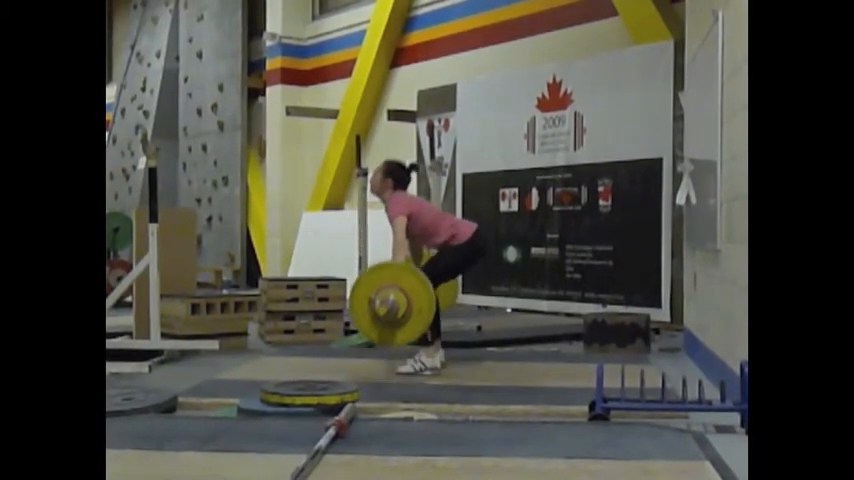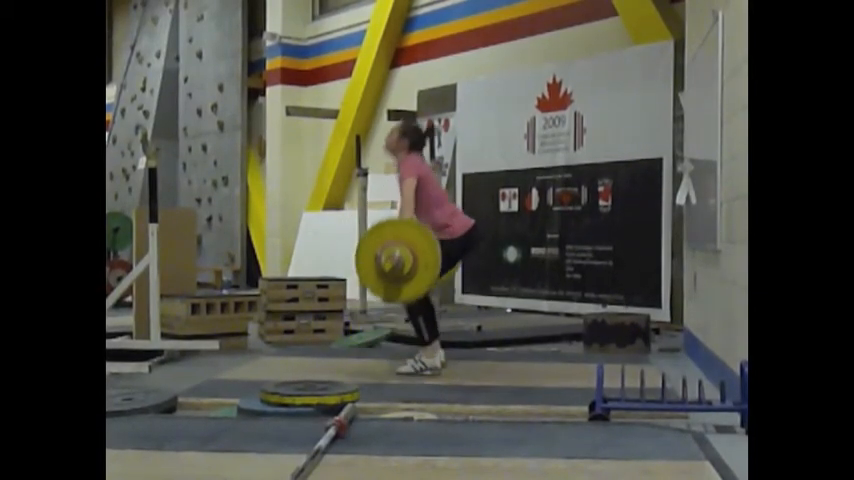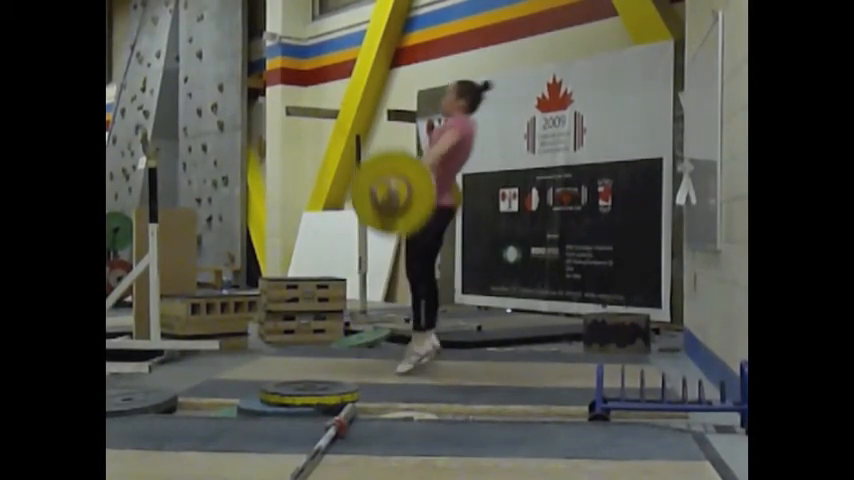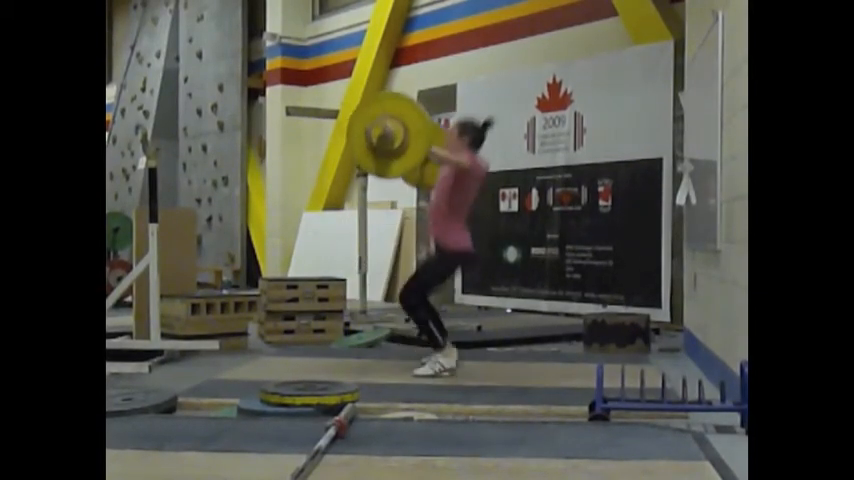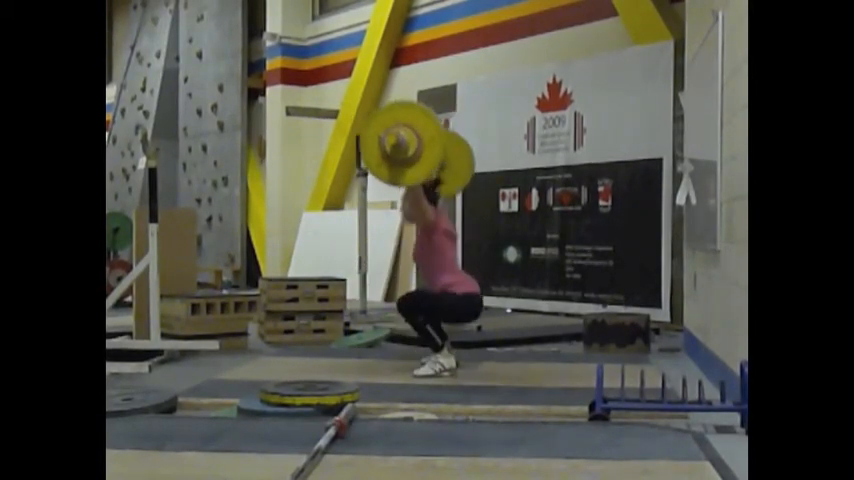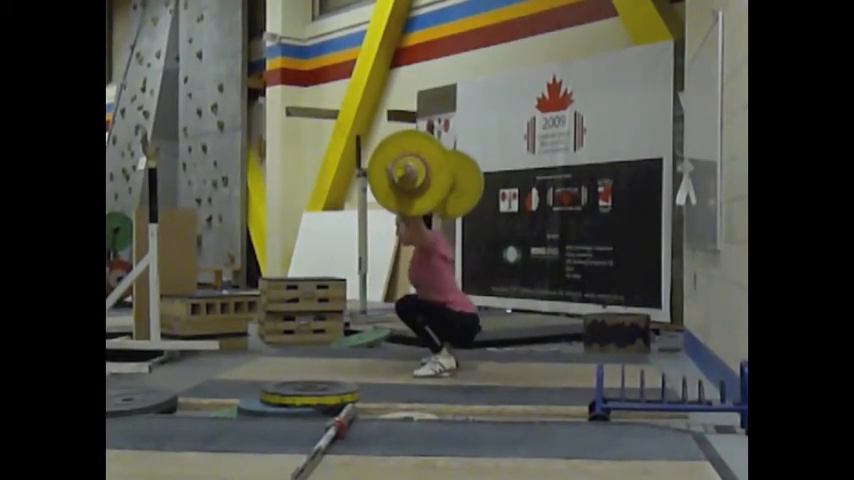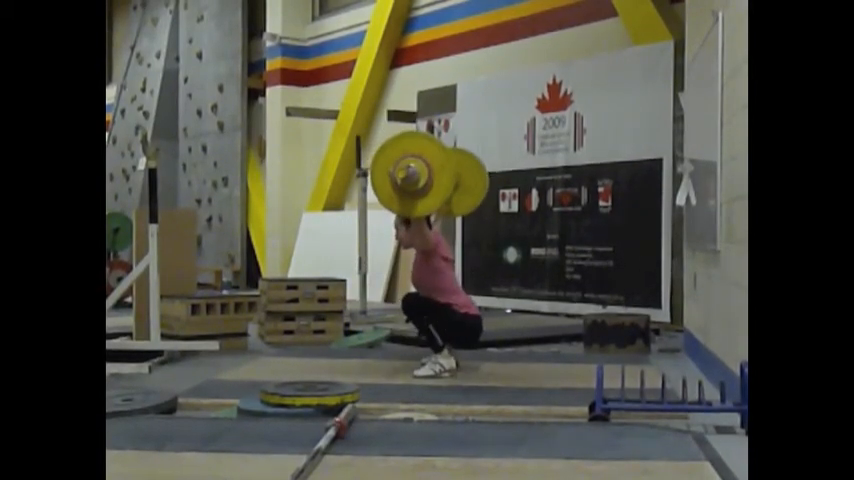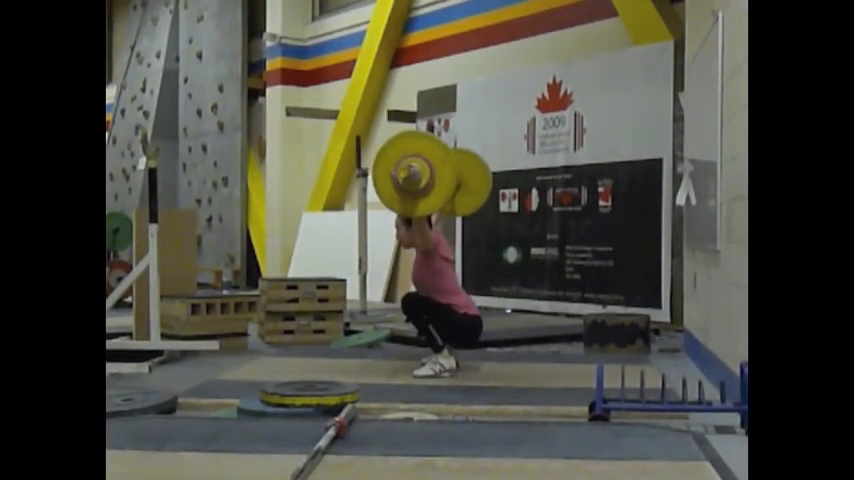
dt=0.2s
person 1, frame 1
left shoulder: (396, 203)
right shoulder: (403, 200)
left elbow: (400, 244)
right elbow: (415, 241)
left hip: (466, 242)
right hip: (468, 239)
left ankle: (430, 357)
right ankle: (433, 350)
person 1, frame 2
left shoulder: (408, 164)
right shoulder: (415, 163)
left elbow: (407, 206)
left hip: (454, 234)
right hip: (457, 231)
left ankle: (429, 357)
right ankle: (433, 351)
person 1, frame 3
left shoulder: (459, 124)
right shoulder: (459, 125)
left elbow: (438, 150)
left hip: (433, 207)
right hip: (436, 205)
left knee: (418, 271)
right knee: (422, 273)
left ankle: (422, 342)
right ankle: (426, 338)
person 1, frame 4
left shoulder: (469, 163)
right shoulder: (469, 165)
left elbow: (450, 158)
left hip: (453, 248)
right hip: (450, 245)
left knee: (410, 296)
right knee: (417, 294)
left ankle: (445, 355)
right ankle: (443, 349)
person 1, frame 5
left shoulder: (430, 222)
right shoulder: (435, 222)
left elbow: (416, 195)
left hip: (464, 299)
right hip: (465, 295)
left knee: (408, 304)
right knee: (417, 303)
left ankle: (444, 358)
right ankle: (443, 350)
person 1, frame 6
left shoulder: (429, 245)
right shoulder: (435, 239)
left elbow: (415, 218)
left hip: (461, 321)
right hip: (462, 317)
left knee: (406, 305)
left ankle: (443, 359)
right ankle: (444, 352)
person 1, frame 7
left shoulder: (429, 246)
right shoulder: (434, 240)
left elbow: (419, 222)
left hip: (466, 324)
right hip: (464, 320)
left knee: (412, 302)
left ankle: (444, 359)
right ankle: (444, 352)
person 1, frame 8
left shoulder: (429, 246)
right shoulder: (435, 238)
left elbow: (420, 220)
left hip: (465, 325)
right hip: (464, 320)
left knee: (412, 302)
left ankle: (444, 360)
right ankle: (444, 352)
